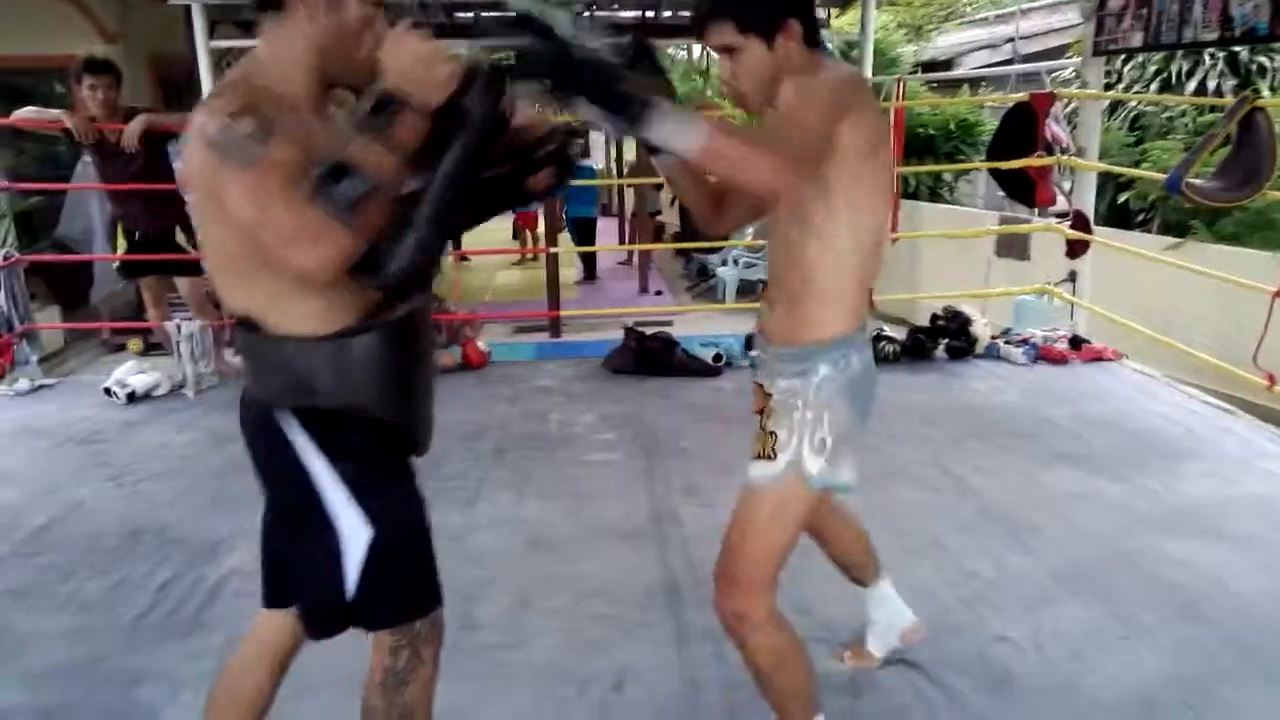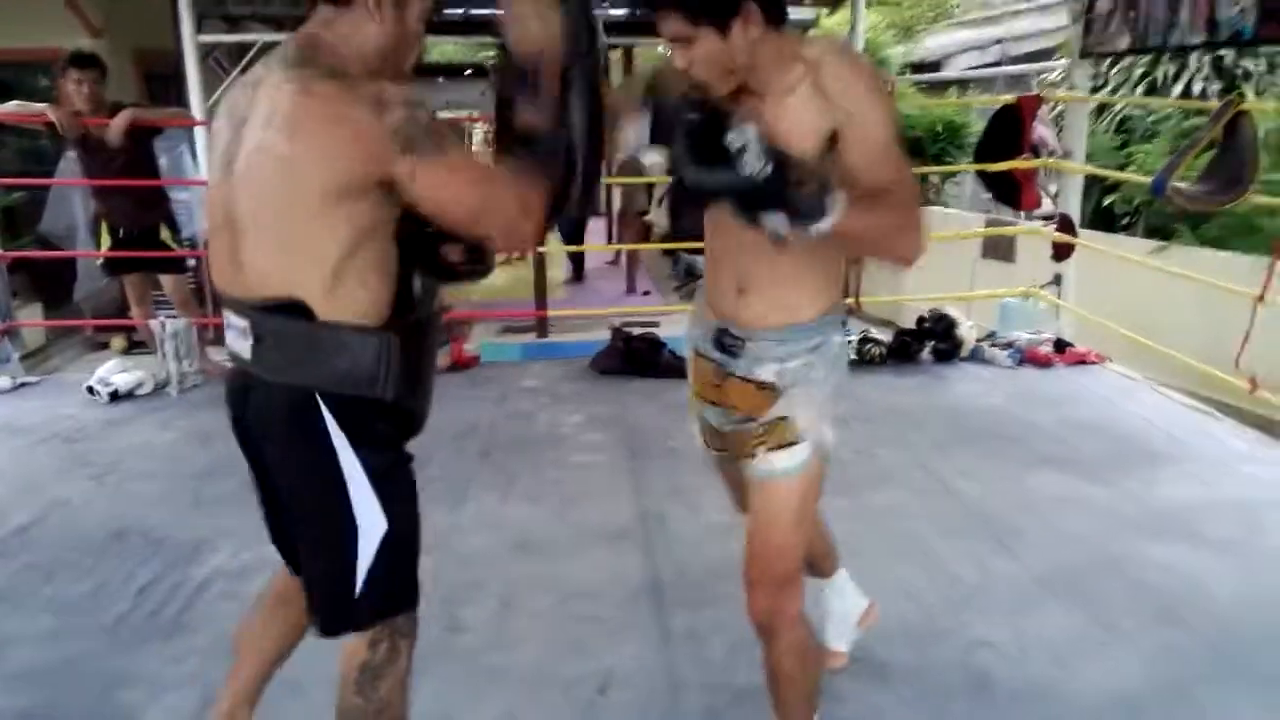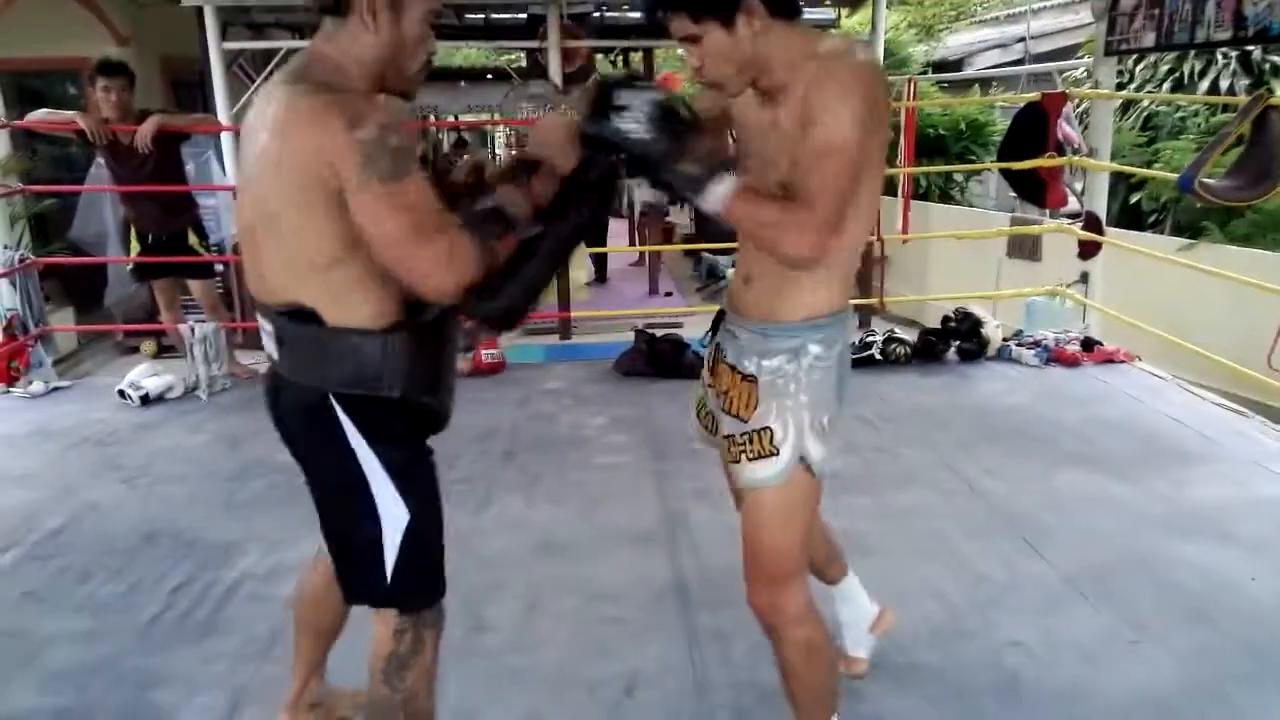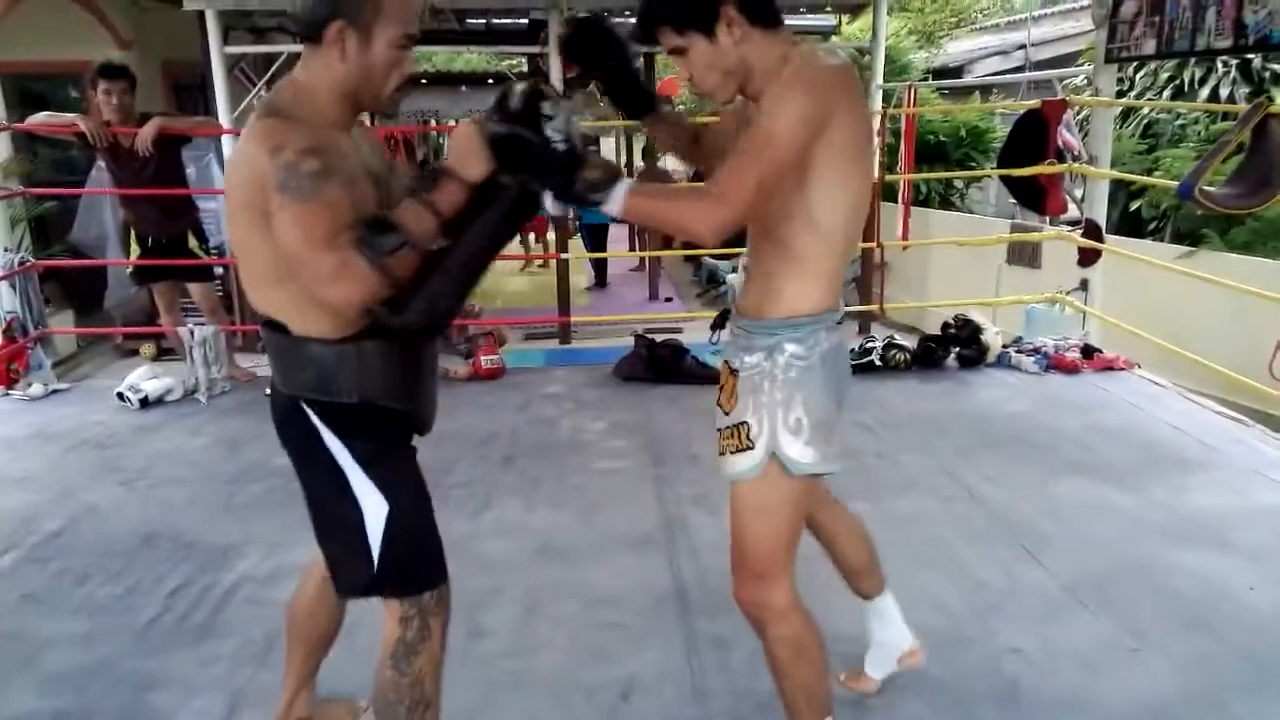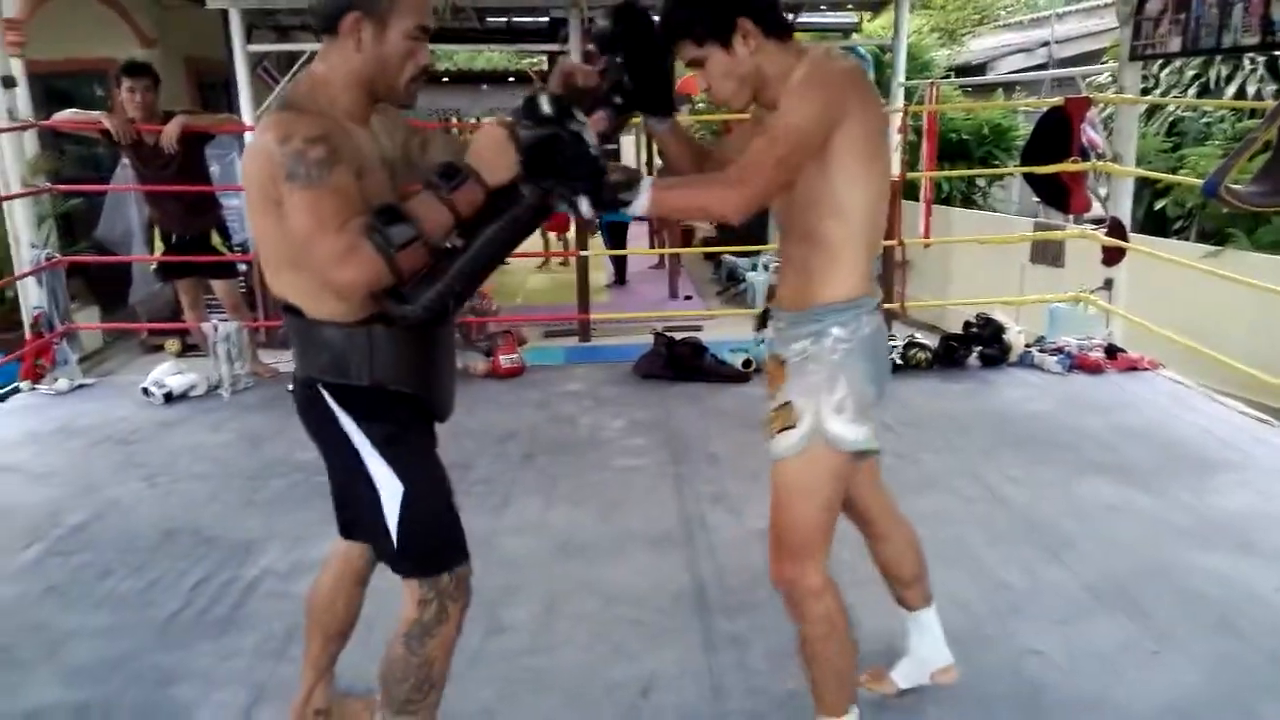
dt=0.2s
person 1, frame 1
left shoulder: (305, 117)
right shoulder: (238, 121)
left elbow: (394, 234)
right elbow: (315, 247)
left wrist: (523, 167)
right wrist: (403, 109)
left hip: (313, 408)
right hip: (329, 415)
left knee: (293, 612)
right knee: (407, 624)
person 1, frame 2
left shoulder: (259, 91)
right shoulder: (375, 106)
right elbow: (517, 221)
right wrist: (542, 72)
left hip: (269, 384)
right hip: (330, 399)
left knee: (310, 570)
right knee: (380, 617)
person 1, frame 3
left shoulder: (288, 98)
right shoulder: (357, 121)
right elbow: (446, 274)
right wrist: (542, 172)
left hip: (315, 383)
right hip: (358, 396)
left knee: (351, 550)
right knee: (411, 610)
person 1, frame 4
left shoulder: (336, 134)
right shoulder: (289, 145)
left elbow: (401, 213)
right elbow: (346, 281)
left wrist: (489, 143)
right wrist: (452, 179)
left hip: (344, 394)
right hip: (342, 403)
left knee: (342, 556)
right knee: (419, 600)
person 1, frame 5
left shoulder: (375, 122)
right shoulder: (298, 134)
left elbow: (447, 165)
right elbow: (352, 263)
left wrist: (528, 126)
right wrist: (474, 178)
left hip: (370, 380)
right hip: (358, 389)
left knee: (363, 542)
right knee: (438, 582)
person 2, frame 1
left shoulder: (830, 94)
right shoulder: (800, 112)
left elbow: (774, 175)
right elbow: (715, 220)
left wrist: (638, 104)
right wrist: (637, 103)
left hip: (820, 377)
right hip: (791, 367)
left knee: (737, 596)
right knee: (807, 504)
right ankle: (892, 617)
person 2, frame 2
left shoulder: (838, 82)
right shoulder: (712, 82)
left elbow: (904, 237)
left wrist: (804, 198)
left hip: (797, 358)
right hip: (716, 344)
left knee: (769, 594)
right knee: (761, 509)
right ankle: (843, 606)
person 2, frame 3
left shoulder: (845, 78)
right shoulder: (758, 88)
left elbow: (807, 240)
right elbow: (701, 132)
left wrist: (700, 177)
right wrist: (663, 124)
left hip: (794, 357)
right hip: (739, 340)
left knee: (772, 590)
right knee: (771, 510)
right ankle: (858, 611)
person 2, frame 4
left shoulder: (812, 81)
right shoulder: (773, 95)
left elbow: (715, 216)
right elbow: (704, 148)
left wrist: (591, 186)
right wrist: (636, 100)
left hip: (787, 354)
right hip: (772, 346)
left knee: (761, 588)
right knee: (814, 505)
right ankle: (894, 636)
person 2, frame 5
left shoulder: (827, 81)
right shoulder: (779, 109)
left elbow: (740, 195)
right elbow: (710, 171)
left wrist: (620, 190)
right wrist: (656, 104)
left hip: (831, 341)
right hip: (804, 336)
left knee: (797, 566)
right knee: (864, 502)
right ankle: (931, 651)
person 3, frame 1
left shoulder: (143, 122)
right shoulder: (84, 127)
right elbow: (19, 116)
left wrist: (146, 119)
right wrist: (64, 116)
left hip: (171, 224)
right hip: (132, 229)
left knee: (197, 299)
right knee: (154, 300)
left ankle: (218, 358)
person 3, frame 2
left shoulder: (129, 117)
right shoulder: (67, 122)
left elbow: (183, 117)
left wrist: (132, 113)
right wrist: (48, 109)
left hip: (154, 221)
right hip: (116, 225)
left knee: (180, 296)
right knee: (137, 298)
left ankle: (199, 356)
person 3, frame 3
left shoulder: (157, 123)
right shoulder: (96, 129)
left elbow: (211, 123)
right elbow: (33, 119)
left wrist: (160, 120)
right wrist: (78, 117)
left hip: (183, 226)
right hip: (144, 231)
left knee: (209, 301)
right knee: (167, 303)
left ankle: (231, 361)
person 3, frame 4
left shoulder: (158, 127)
right shoulder: (97, 133)
left elbow: (211, 126)
right elbow: (33, 122)
left wrist: (160, 122)
right wrist: (79, 120)
left hip: (182, 230)
right hip: (144, 234)
left knee: (209, 304)
right knee: (166, 306)
left ankle: (230, 364)
person 3, frame 5
left shoulder: (182, 124)
right shoulder: (121, 130)
left elbow: (233, 123)
right elbow: (59, 119)
left wrist: (184, 120)
right wrist: (103, 117)
left hip: (206, 227)
right hip: (168, 231)
left knee: (232, 301)
right knee: (190, 303)
left ankle: (253, 360)
